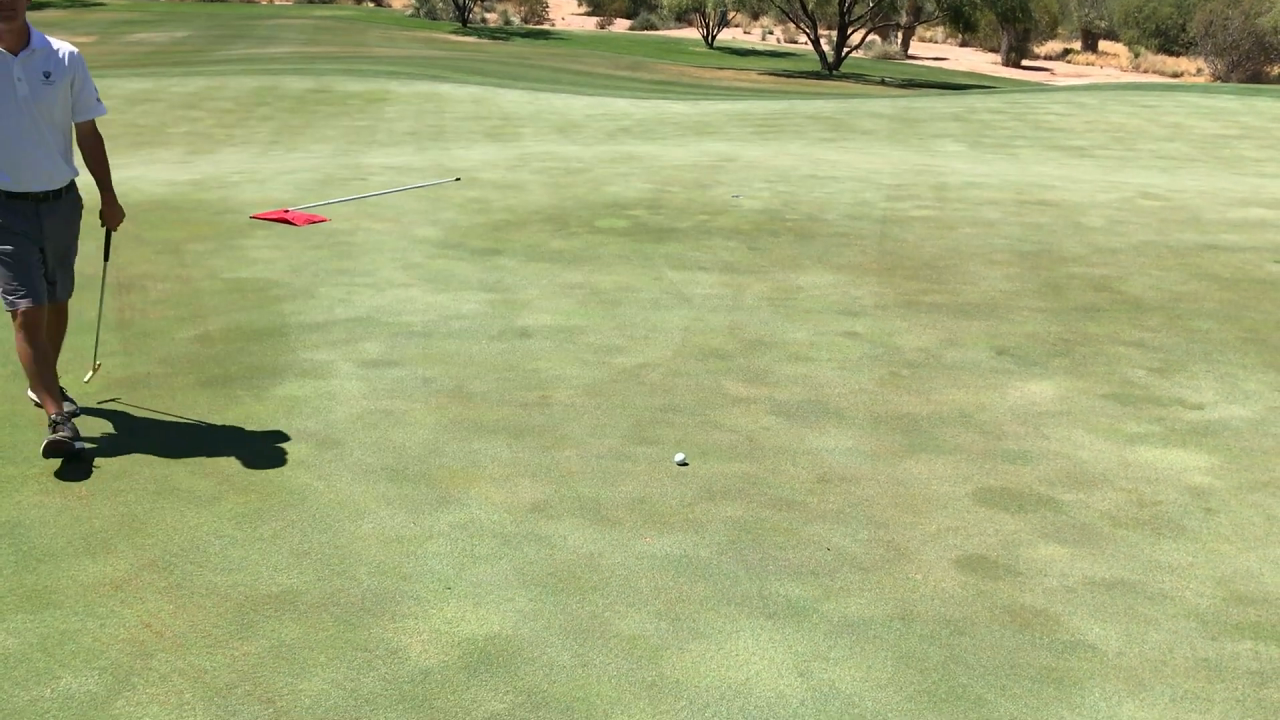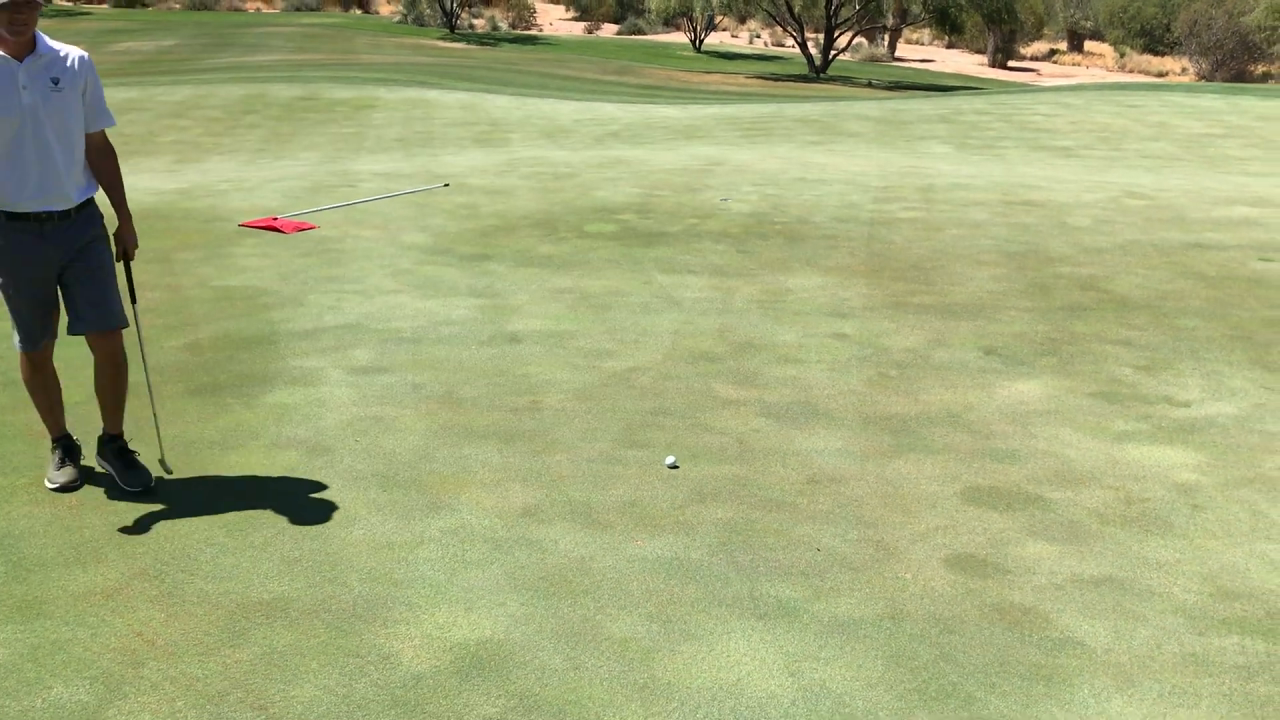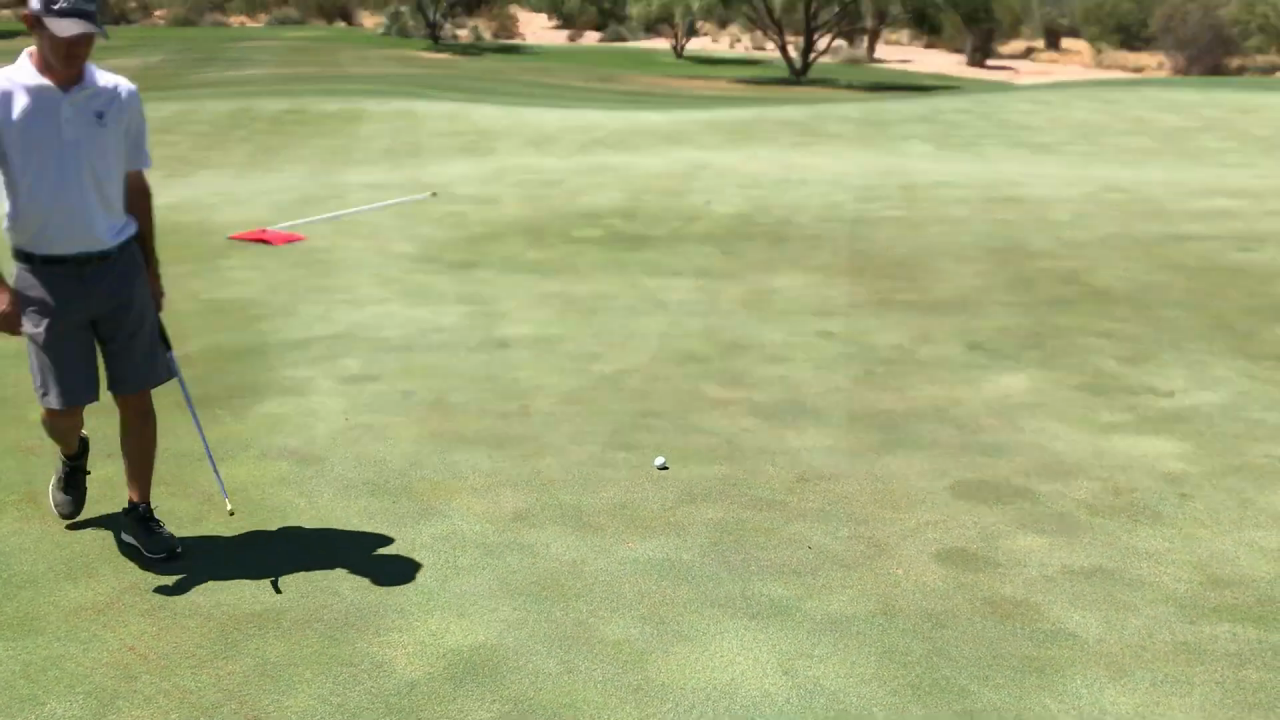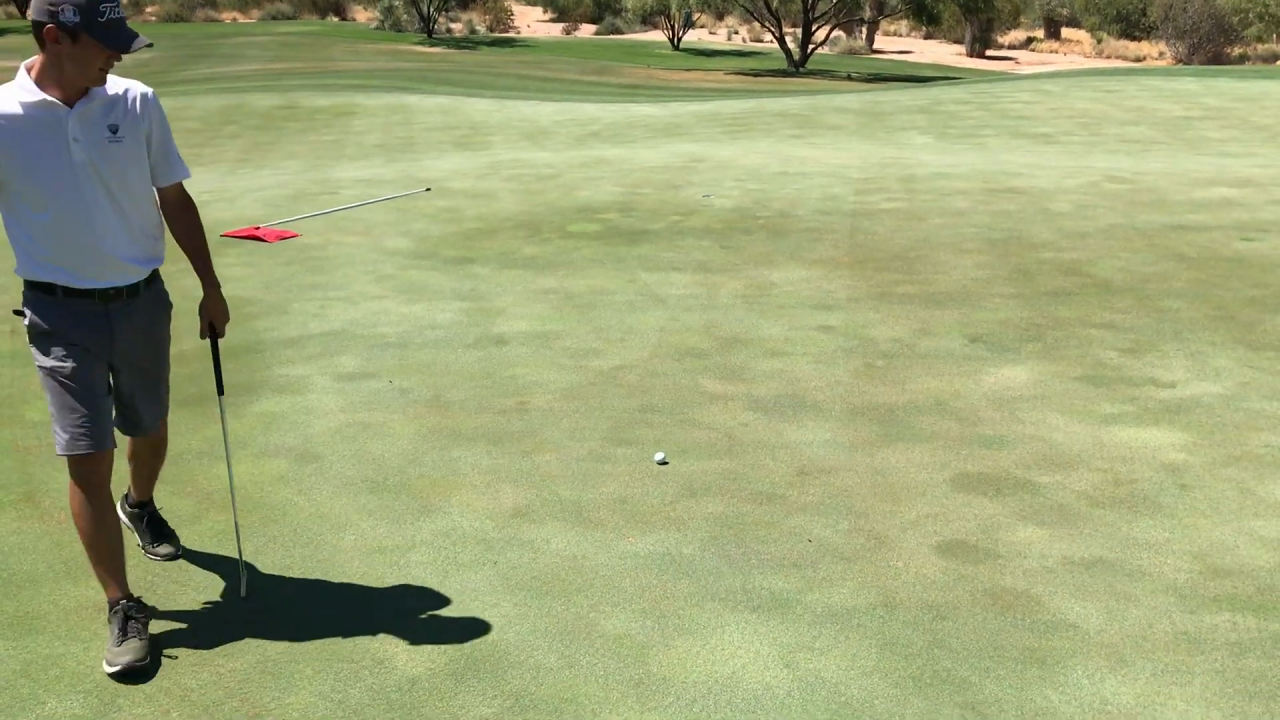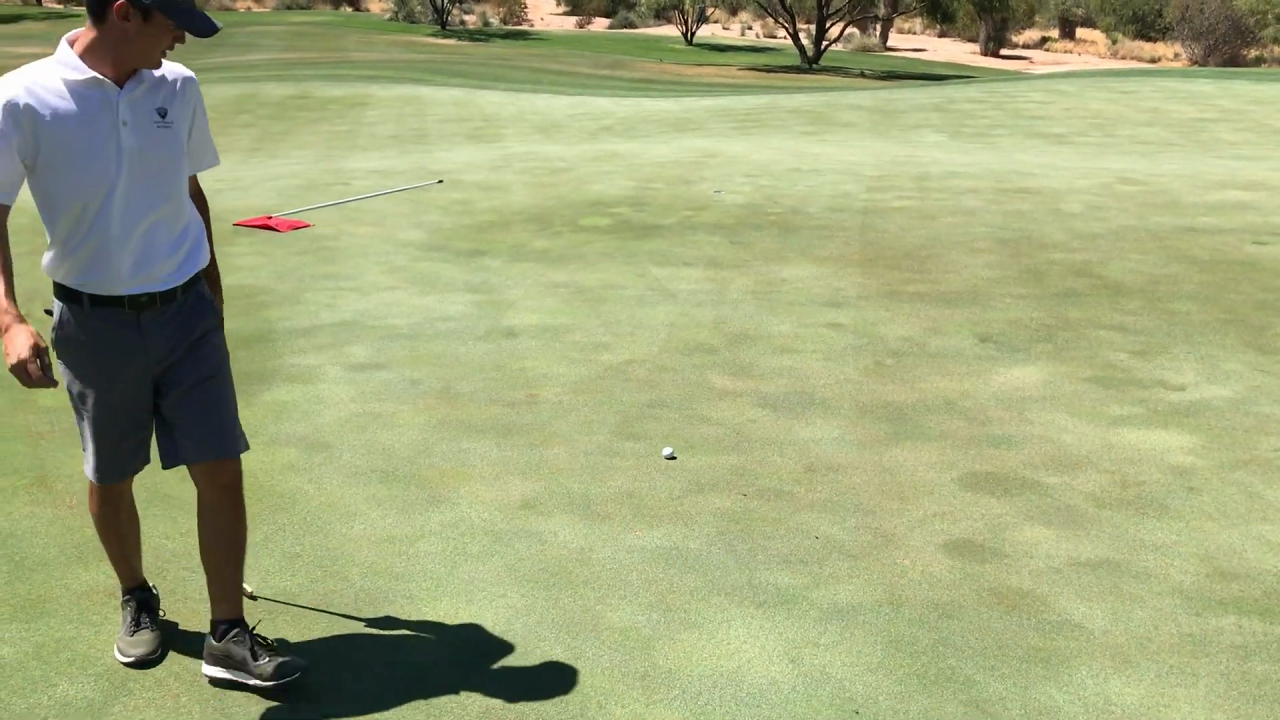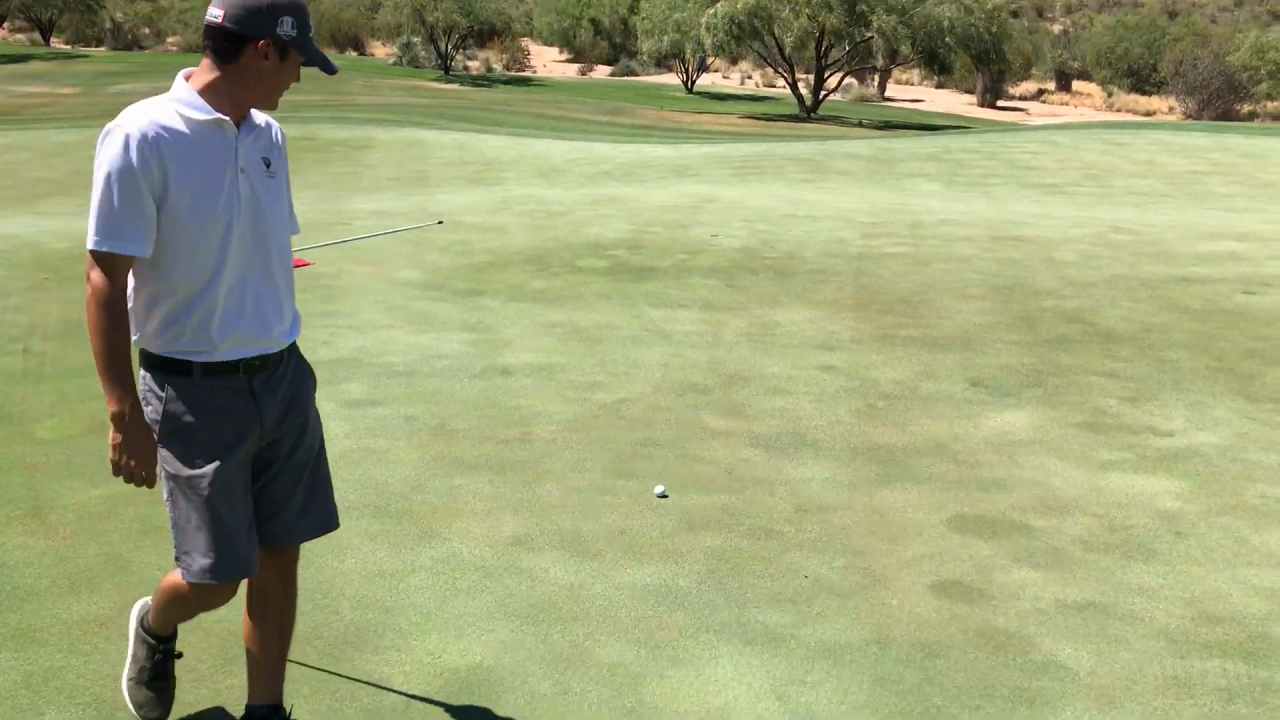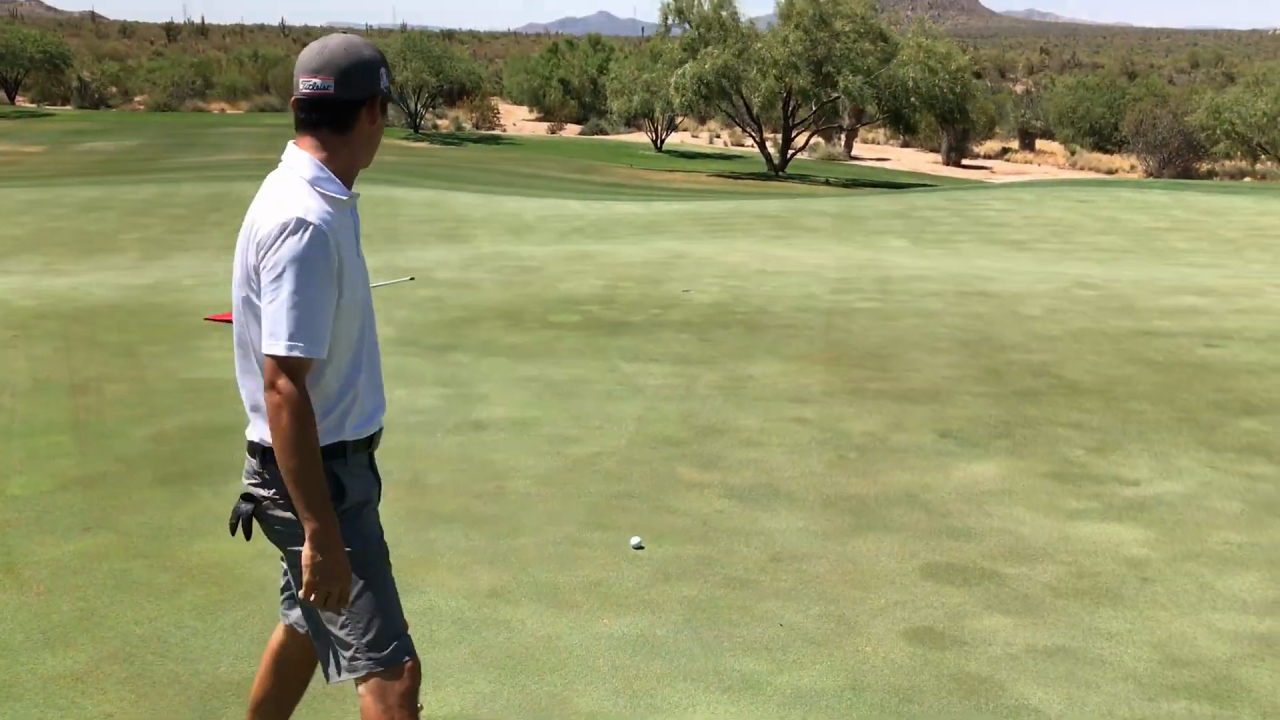
dt=0.4s
person 1, frame 1
left shoulder: (65, 58)
left elbow: (87, 133)
left wrist: (108, 196)
left hip: (60, 202)
left knee: (56, 304)
left ankle: (43, 380)
right ankle: (60, 423)
person 1, frame 2
left shoulder: (74, 64)
left elbow: (98, 147)
left wrist: (124, 220)
left hip: (80, 225)
left knee: (109, 339)
left ankle: (114, 444)
right ankle: (62, 446)
person 1, frame 3
left shoulder: (120, 96)
left wrist: (151, 268)
left hip: (120, 268)
left knee: (136, 398)
right knee: (62, 411)
left ankle: (139, 514)
right ankle: (72, 453)
person 1, frame 4
left shoulder: (138, 104)
left elbow: (174, 200)
left wrist: (211, 288)
left hip: (142, 301)
right hip: (60, 314)
left knee: (147, 432)
right knee: (89, 463)
left ankle: (139, 503)
right ankle: (124, 611)
person 1, frame 5
left shoulder: (180, 89)
left wrist: (210, 278)
left hip: (187, 312)
right hip: (95, 321)
left knee: (220, 470)
right knee: (110, 477)
left ankle: (230, 636)
right ankle: (137, 601)
person 1, frame 6
left shoulder: (268, 136)
right shoulder: (143, 138)
right elbow: (109, 281)
right wrist: (124, 413)
left hip: (278, 382)
right hip: (195, 395)
left knee: (279, 558)
right knee: (217, 575)
right ankle: (156, 623)
person 1, frame 7
left shoulder: (302, 198)
right shoulder: (304, 221)
right elbow: (285, 387)
right wrist: (320, 531)
left hip: (329, 460)
right hip: (314, 476)
left knee: (312, 627)
